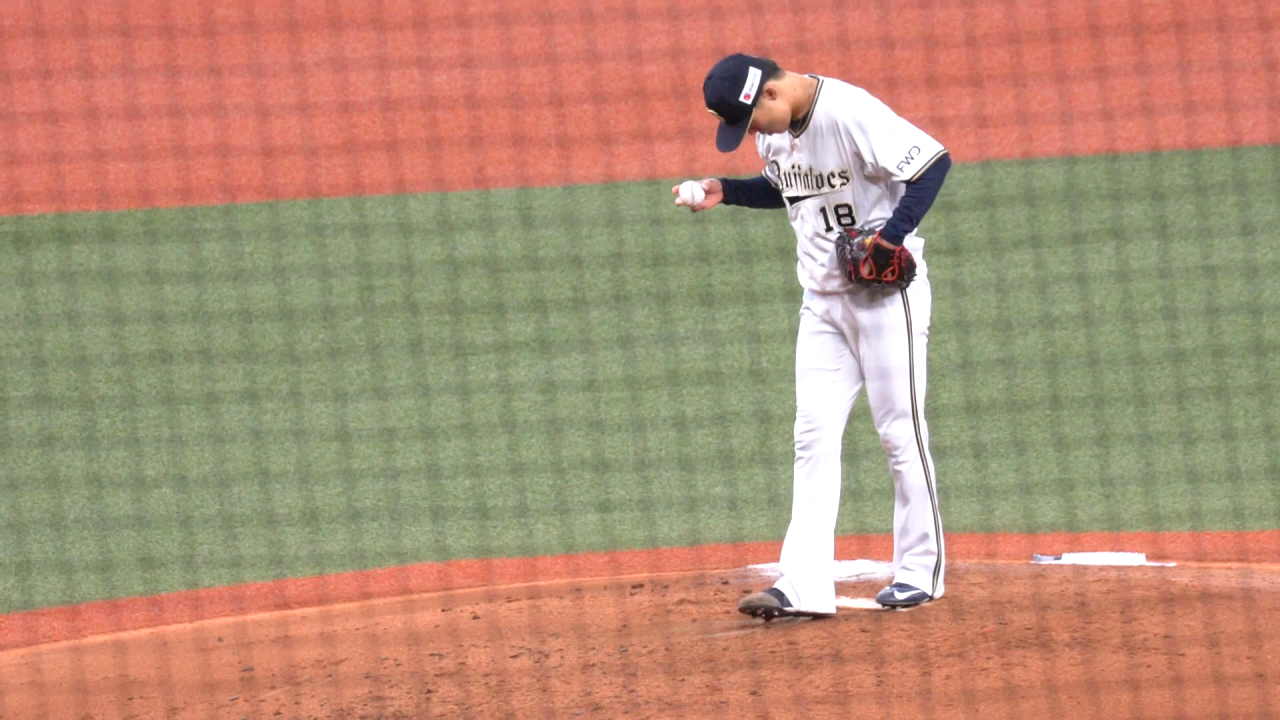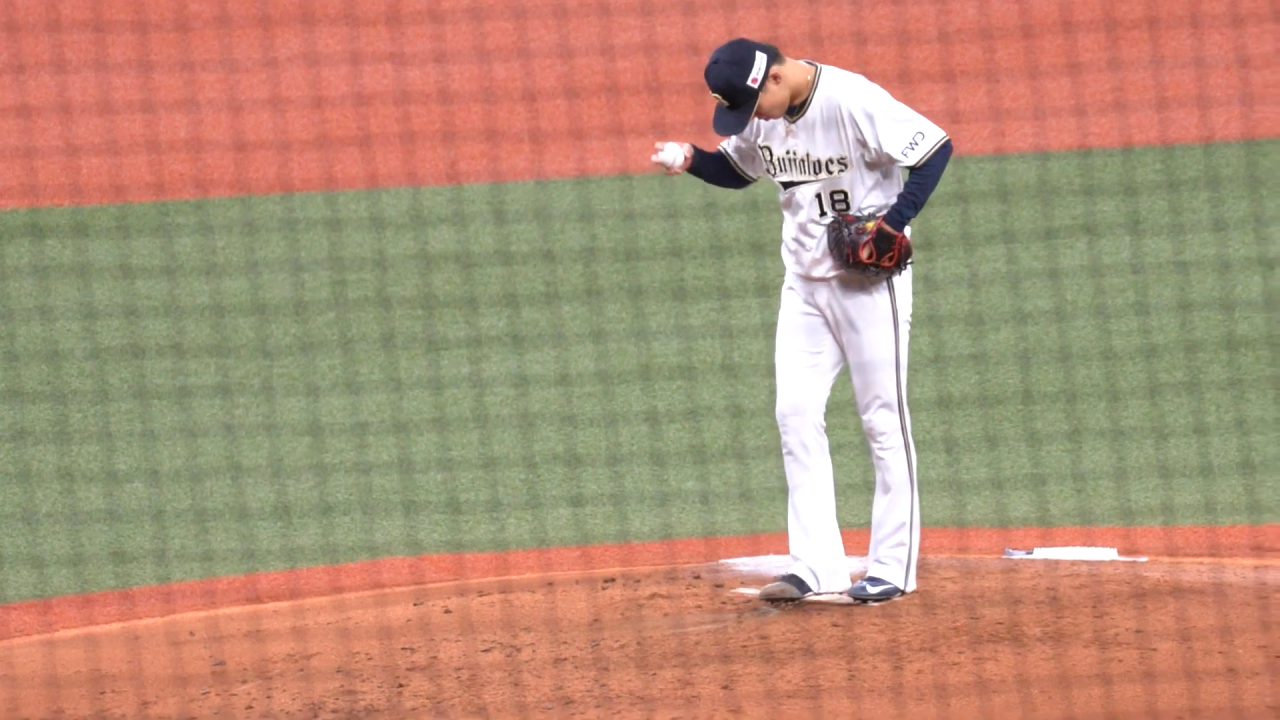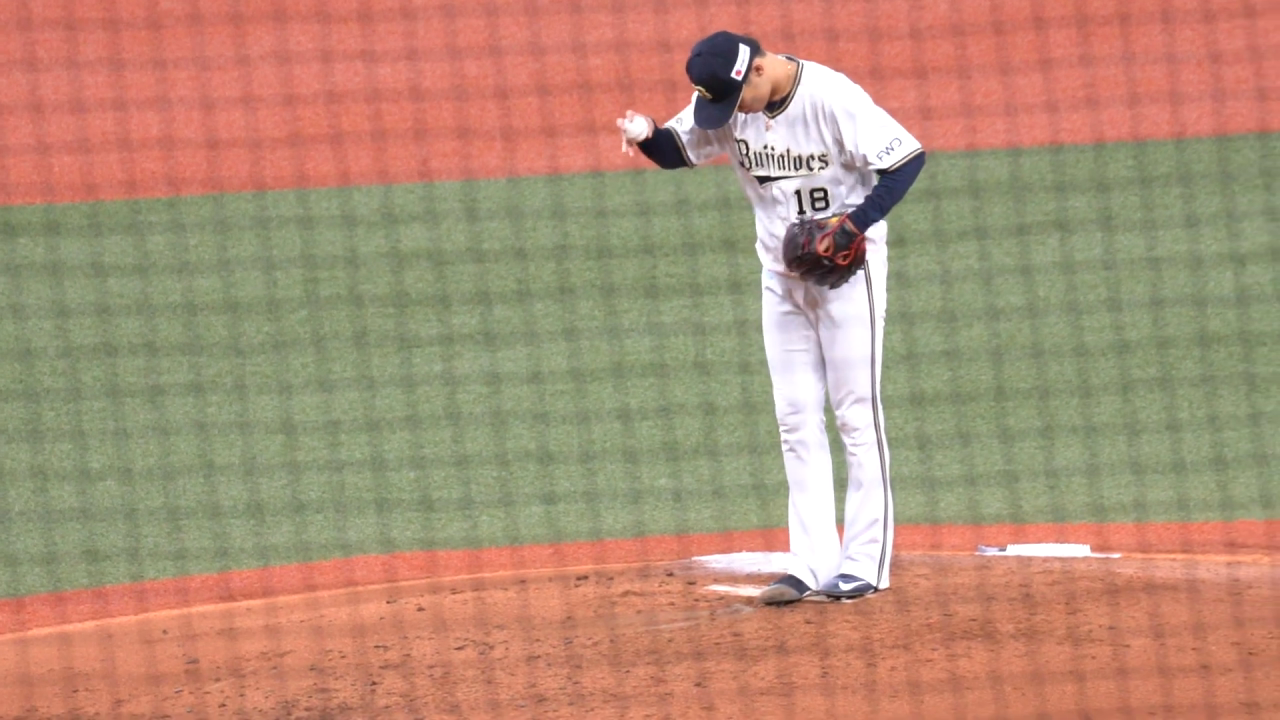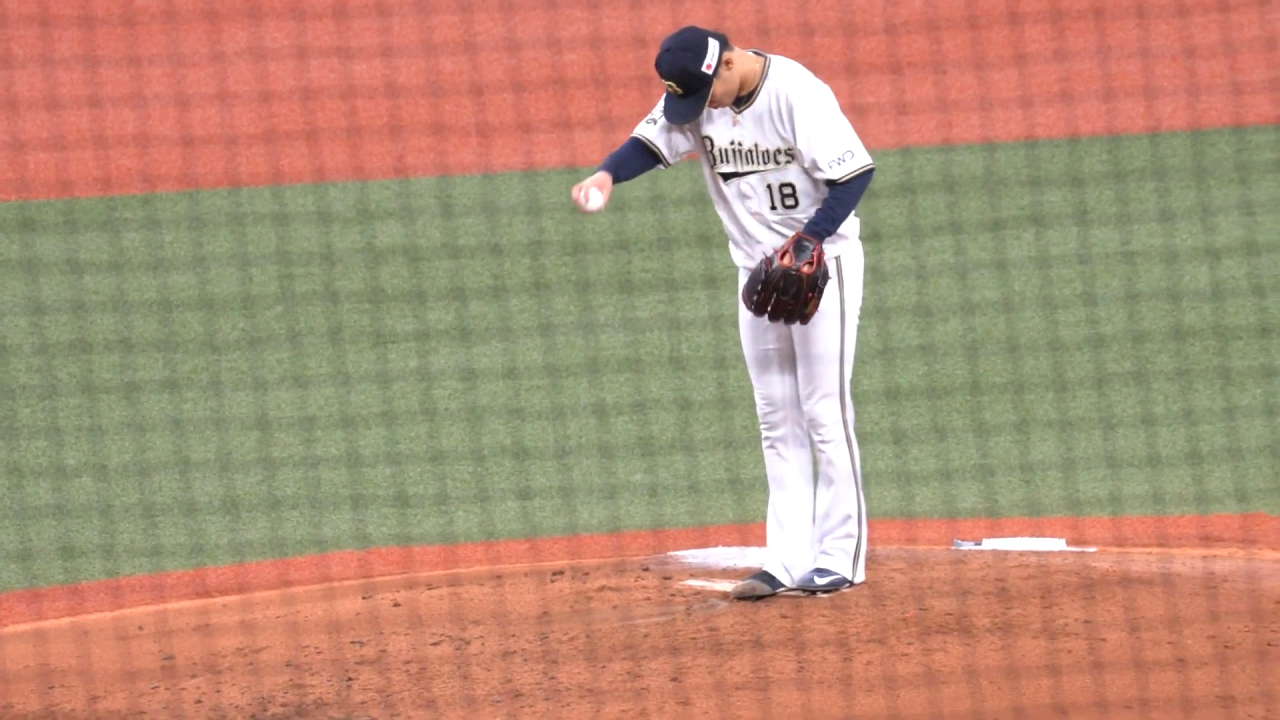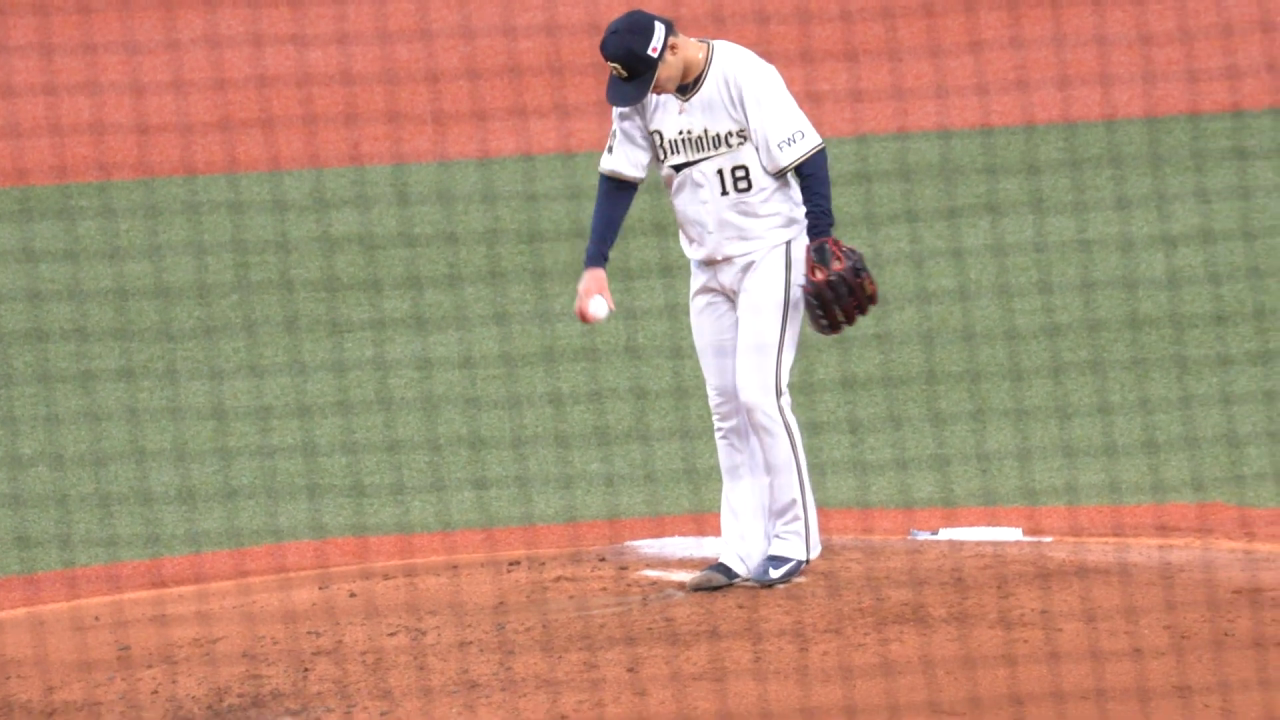
dt=0.7s
person 1, frame 1
left shoulder: (849, 112)
right shoulder: (773, 128)
left elbow: (934, 161)
left wrist: (893, 235)
right wrist: (725, 191)
left hip: (885, 291)
right hip: (822, 297)
left knee: (899, 429)
right knee: (814, 434)
left ankle: (920, 571)
right ankle: (802, 584)
person 1, frame 2
left shoulder: (852, 99)
right shoulder: (759, 113)
left elbow: (936, 147)
right elbow: (737, 169)
left wrist: (895, 221)
right wrist: (692, 160)
left hip: (870, 279)
right hip: (805, 283)
left knee: (883, 419)
right knee: (795, 414)
left ankle: (892, 567)
right ankle: (815, 566)
person 1, frame 3
left shoulder: (832, 96)
right shoulder: (726, 99)
left elbow: (908, 157)
right elbow: (678, 149)
left wrist: (857, 223)
right wrist: (647, 135)
left hip: (847, 273)
right hip: (781, 277)
left knee: (856, 415)
right knee: (796, 418)
left ankle: (865, 563)
right ankle: (813, 563)
person 1, frame 4
left shoulder: (798, 93)
right shoulder: (694, 96)
left elbow: (856, 171)
right elbow: (650, 143)
left wrist: (810, 238)
right wrist: (605, 172)
left hip: (823, 265)
right hip: (757, 272)
left knee: (825, 412)
right knee: (776, 416)
left ankle: (839, 558)
right ankle: (789, 561)
person 1, frame 5
left shoulder: (745, 76)
right shoulder: (638, 96)
left elbow: (808, 155)
right elbow: (617, 178)
left wrist: (822, 244)
right wrist: (595, 264)
left hip: (771, 253)
right hip: (707, 264)
left knee: (759, 395)
right knee: (726, 406)
left ankle: (793, 539)
right ankle: (735, 552)
